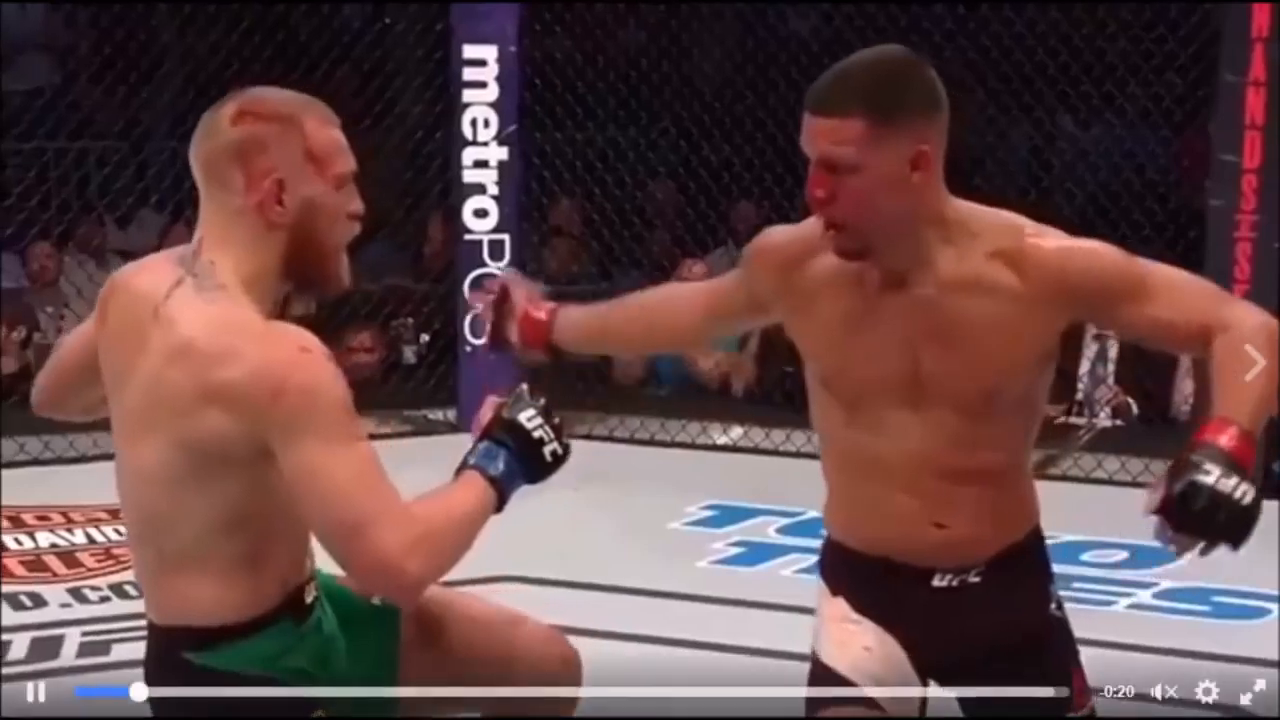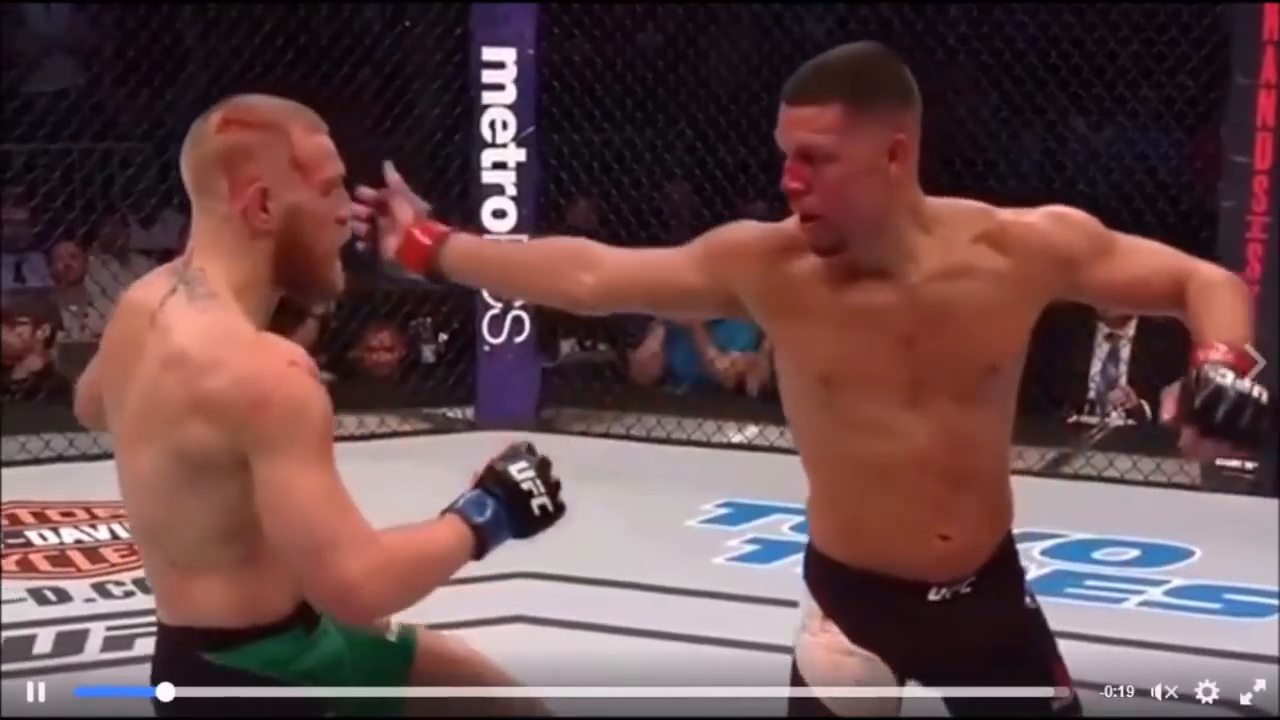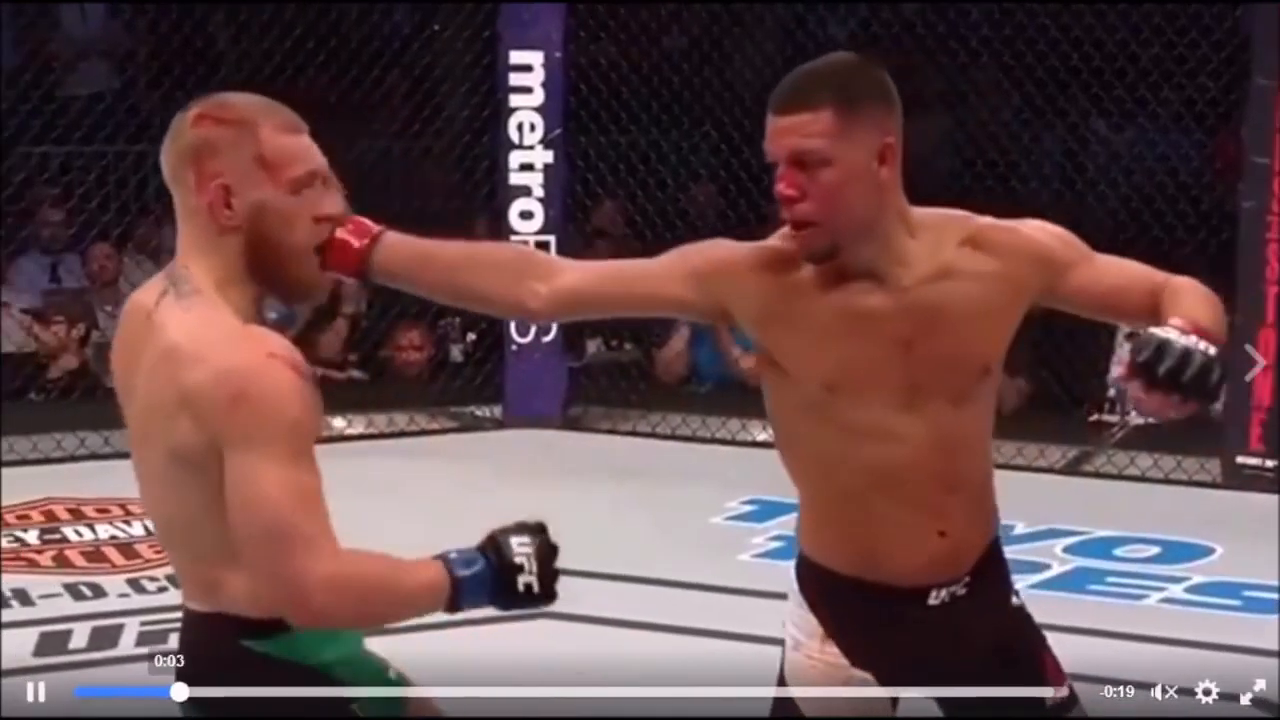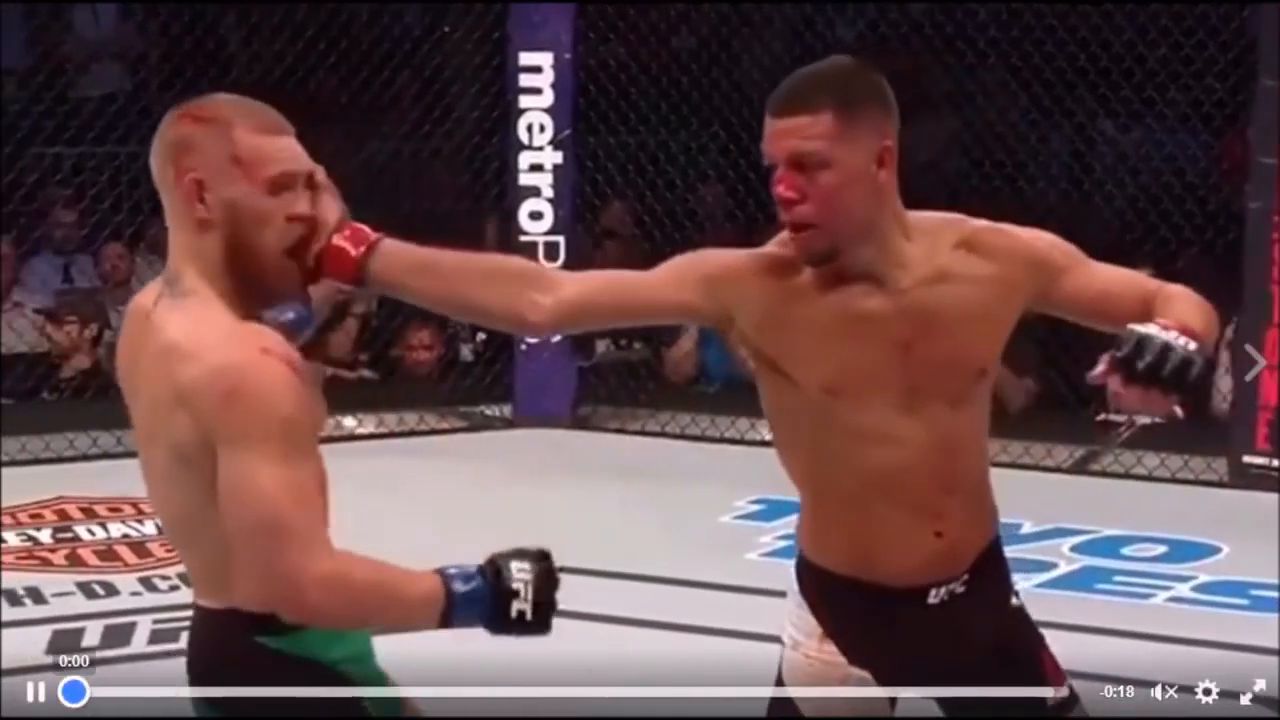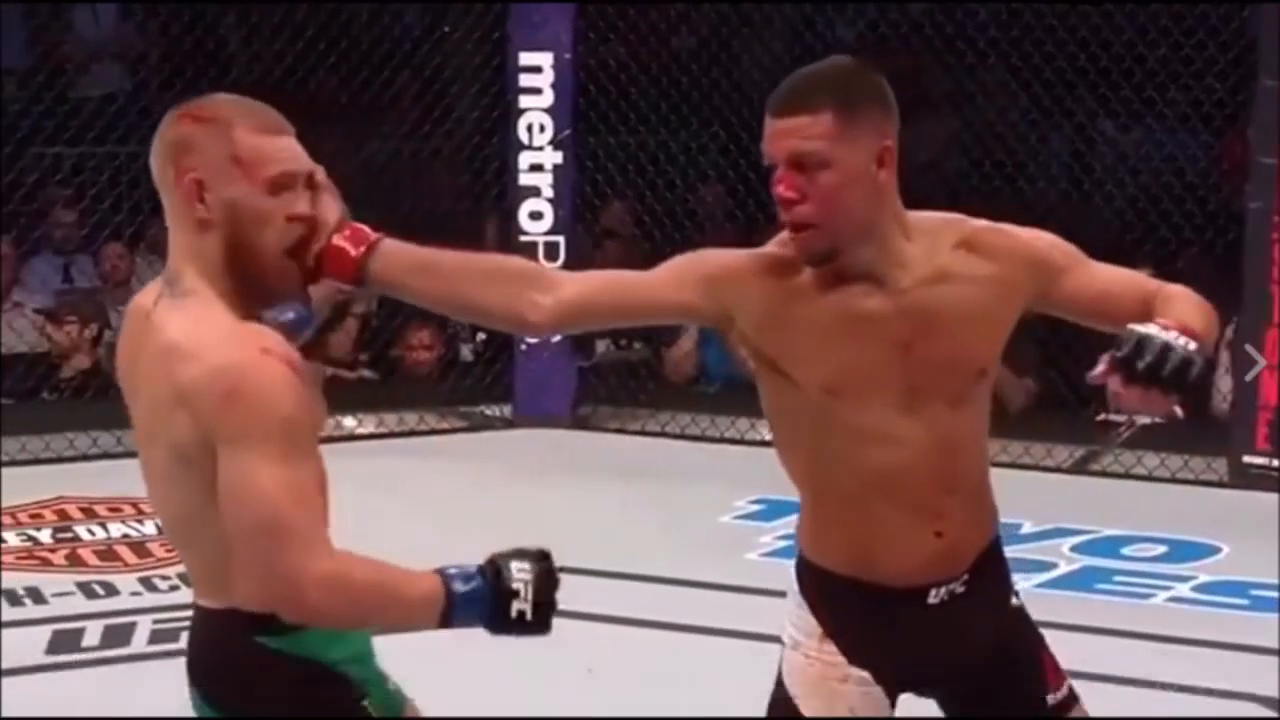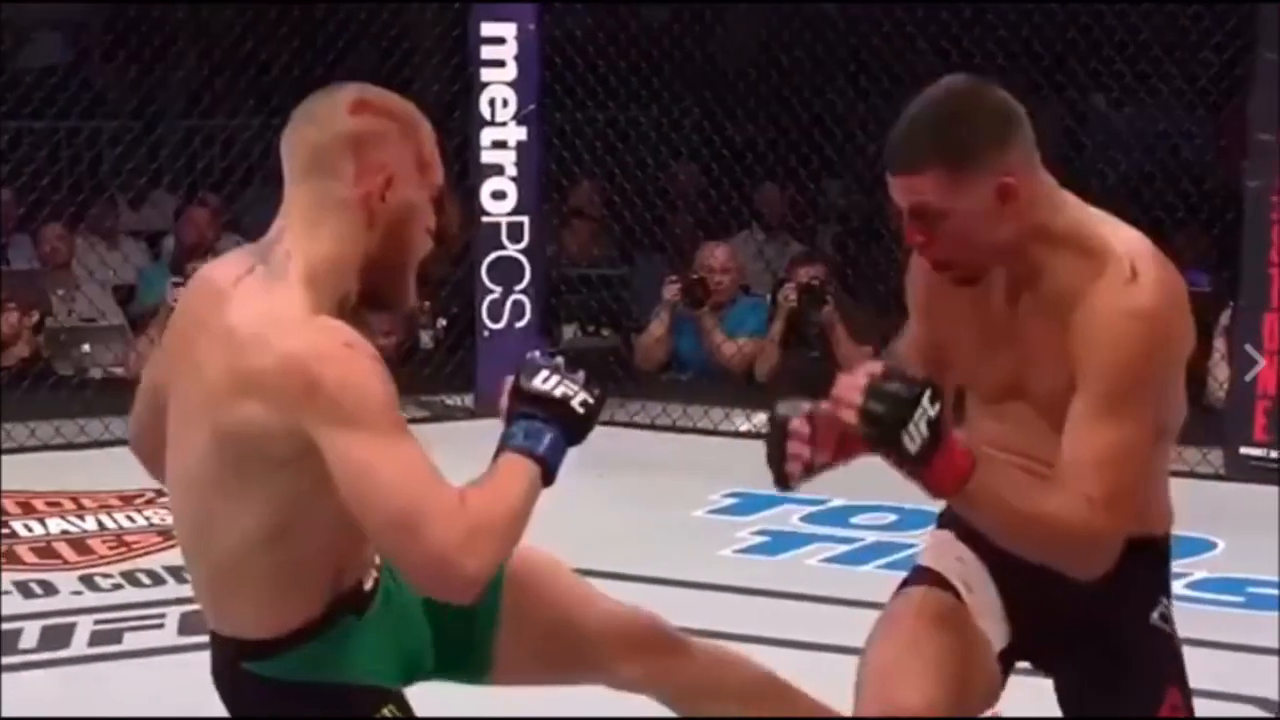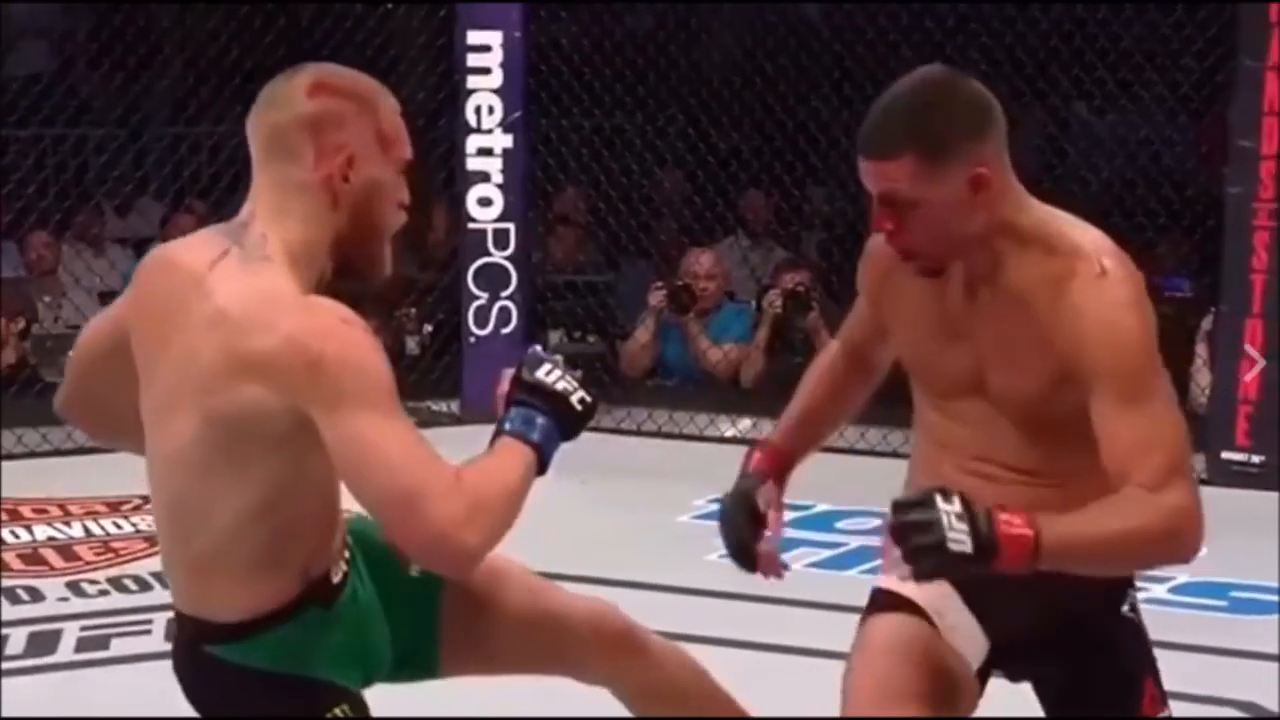
dt=0.4s
person 1, frame 1
left shoulder: (1041, 268)
right shoulder: (789, 263)
right elbow: (696, 312)
right wrist: (546, 327)
left hip: (1006, 589)
right hip: (864, 592)
person 1, frame 2
left shoulder: (1021, 249)
right shoulder: (762, 265)
left elbow: (1204, 281)
right elbow: (592, 276)
right wrist: (429, 245)
left hip: (988, 595)
right hip: (851, 605)
person 1, frame 3
left shoulder: (1003, 256)
right shoulder: (750, 279)
left elbow: (1176, 293)
right elbow: (544, 287)
left wrist: (1189, 338)
right wrist: (358, 246)
left hip: (977, 597)
right hip: (843, 611)
person 1, frame 4
left shoulder: (997, 261)
right shoulder: (748, 285)
left elbow: (1177, 304)
right elbow: (542, 300)
left wrist: (1173, 339)
right wrist: (355, 252)
left hip: (977, 597)
right hip: (843, 612)
person 1, frame 5
left shoulder: (996, 262)
right shoulder: (748, 285)
left elbow: (1174, 304)
right elbow: (547, 300)
left wrist: (1171, 341)
right wrist: (365, 254)
left hip: (975, 596)
right hip: (845, 611)
person 1, frame 6
left shoulder: (1126, 295)
right shoulder: (940, 264)
left elbow: (1088, 540)
left wrist: (934, 458)
right wrist: (834, 431)
left hip: (1111, 576)
right hip: (980, 543)
person 1, frame 7
left shoulder: (1092, 291)
right shoulder: (892, 260)
left elbow: (1172, 520)
left wrist: (1000, 537)
right wrist: (772, 461)
left hip: (1077, 573)
right hip: (937, 570)
person 2, frame 1
left shoulder: (139, 287)
right shoulder: (272, 360)
left elbow: (54, 396)
right elbow: (398, 563)
right wrist: (496, 463)
left hip: (301, 616)
person 2, frame 2
left shoulder: (148, 301)
right shoulder: (258, 371)
left elbow: (92, 407)
right elbow: (358, 586)
right wrist: (485, 511)
left hip: (292, 640)
person 2, frame 3
left shoulder: (152, 307)
right shoulder: (248, 364)
right elbow: (311, 589)
right wrist: (476, 574)
left hip: (245, 645)
right hip: (269, 667)
person 2, frame 4
left shoulder: (154, 314)
right shoulder: (243, 363)
right elbow: (302, 584)
right wrist: (473, 594)
left hip: (243, 643)
right hip: (282, 665)
person 2, frame 5
left shoulder: (154, 313)
right shoulder: (242, 362)
right elbow: (301, 583)
right wrist: (473, 593)
left hip: (238, 638)
right hip: (284, 660)
person 2, frame 6
left shoulder: (220, 284)
right shoulder: (313, 355)
left elbow: (150, 441)
right elbow: (456, 561)
right wrist: (534, 441)
left hip: (373, 582)
left knee: (640, 644)
person 2, frame 7
left shoulder: (175, 266)
right shoulder: (309, 335)
left elbow: (82, 402)
right elbow: (451, 536)
right wrist: (531, 430)
right hip: (269, 659)
left knee: (602, 637)
